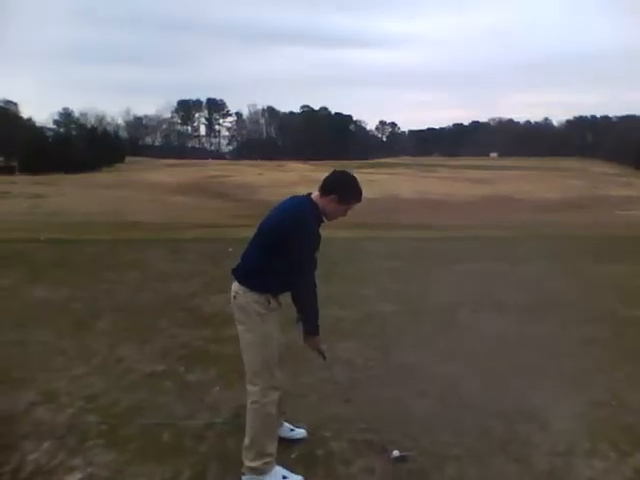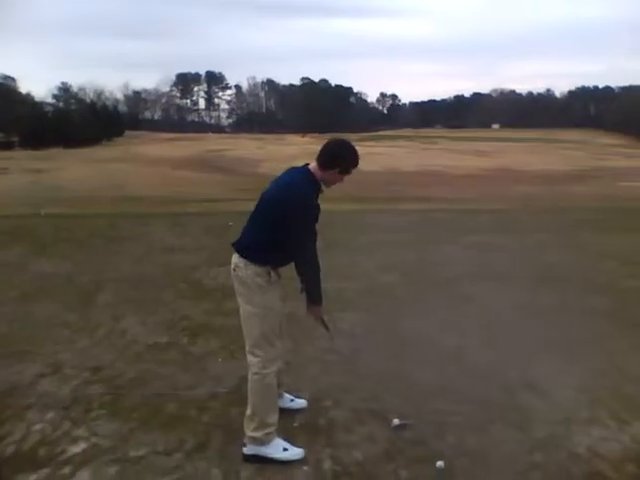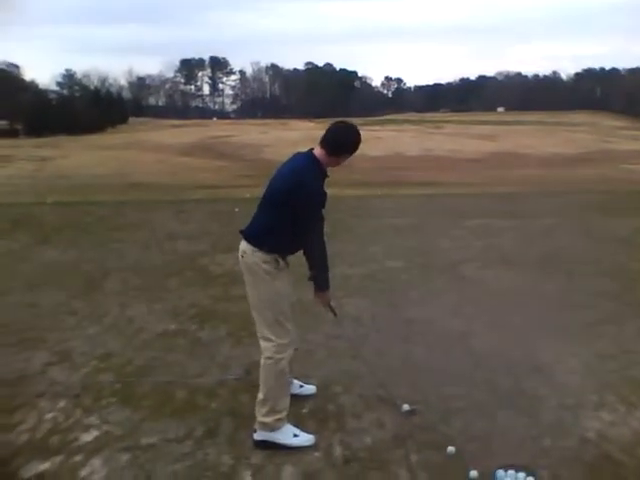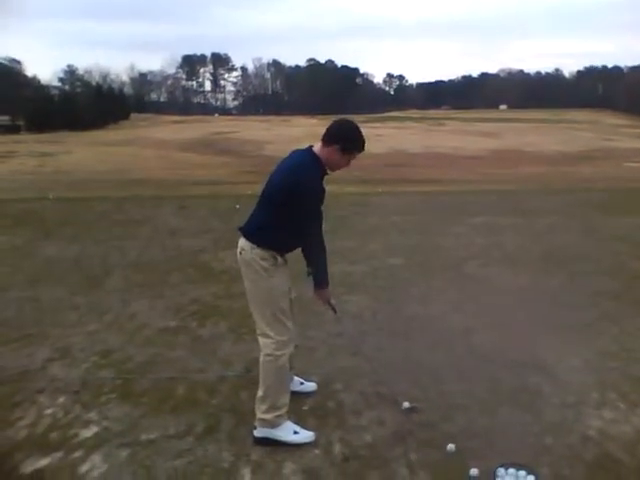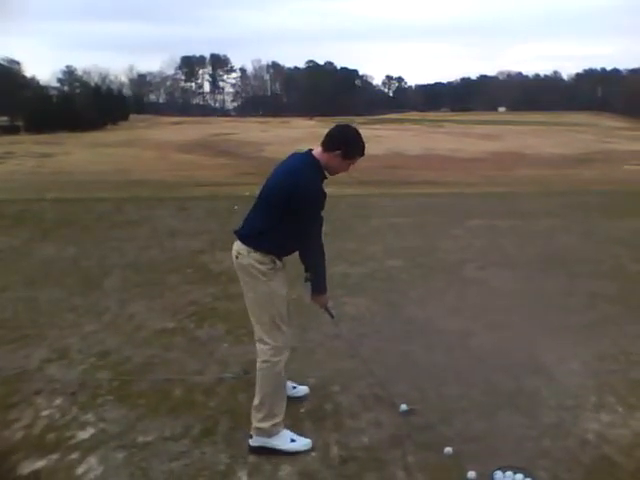
dt=1s
person 1, frame 1
left shoulder: (298, 207)
right shoulder: (303, 223)
right elbow: (304, 280)
left wrist: (302, 313)
right wrist: (311, 329)
left hip: (257, 291)
right hip: (255, 298)
left knee: (269, 370)
right knee: (263, 382)
left ankle: (273, 423)
person 1, frame 2
left shoulder: (296, 178)
right shoulder: (301, 196)
left elbow: (297, 246)
right elbow: (305, 251)
left wrist: (307, 285)
right wrist: (314, 298)
left hip: (257, 263)
right hip: (255, 270)
left knee: (272, 339)
right knee: (264, 353)
left ankle: (272, 394)
right ankle: (259, 440)
person 1, frame 3
left shoulder: (302, 163)
right shoulder: (309, 182)
right elbow: (313, 237)
left wrist: (315, 274)
right wrist: (322, 284)
left hip: (264, 250)
right hip: (264, 257)
left knee: (280, 326)
right knee: (278, 339)
left ankle: (281, 381)
right ankle: (269, 426)
person 1, frame 4
left shoulder: (302, 160)
right shoulder: (307, 179)
left elbow: (303, 229)
right elbow: (311, 234)
left wrist: (314, 270)
right wrist: (321, 282)
left hip: (264, 248)
right hip: (262, 254)
left knee: (283, 319)
right knee: (277, 336)
left ankle: (281, 378)
right ankle: (270, 423)
person 1, frame 5
left shoulder: (299, 162)
right shoulder: (308, 184)
right elbow: (311, 239)
left wrist: (309, 270)
right wrist: (319, 287)
left hip: (254, 249)
right hip: (259, 258)
left knee: (277, 327)
right knee: (274, 342)
left ankle: (275, 384)
right ankle: (265, 431)
